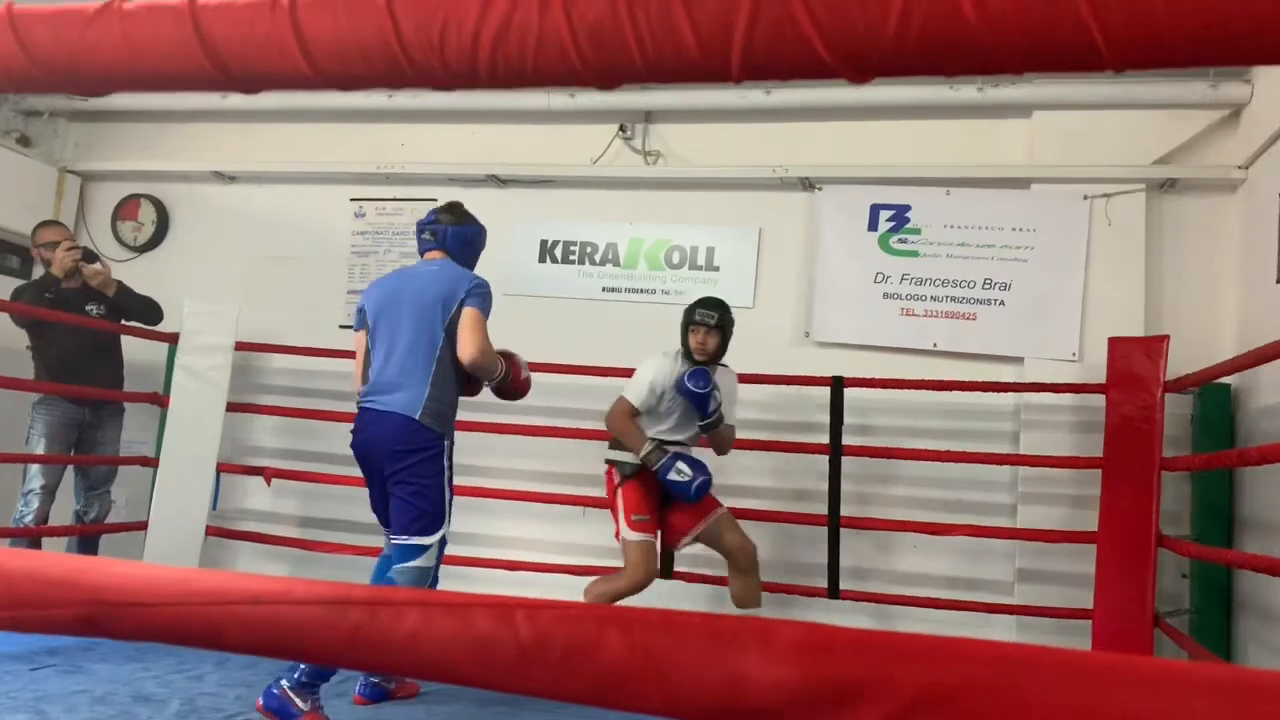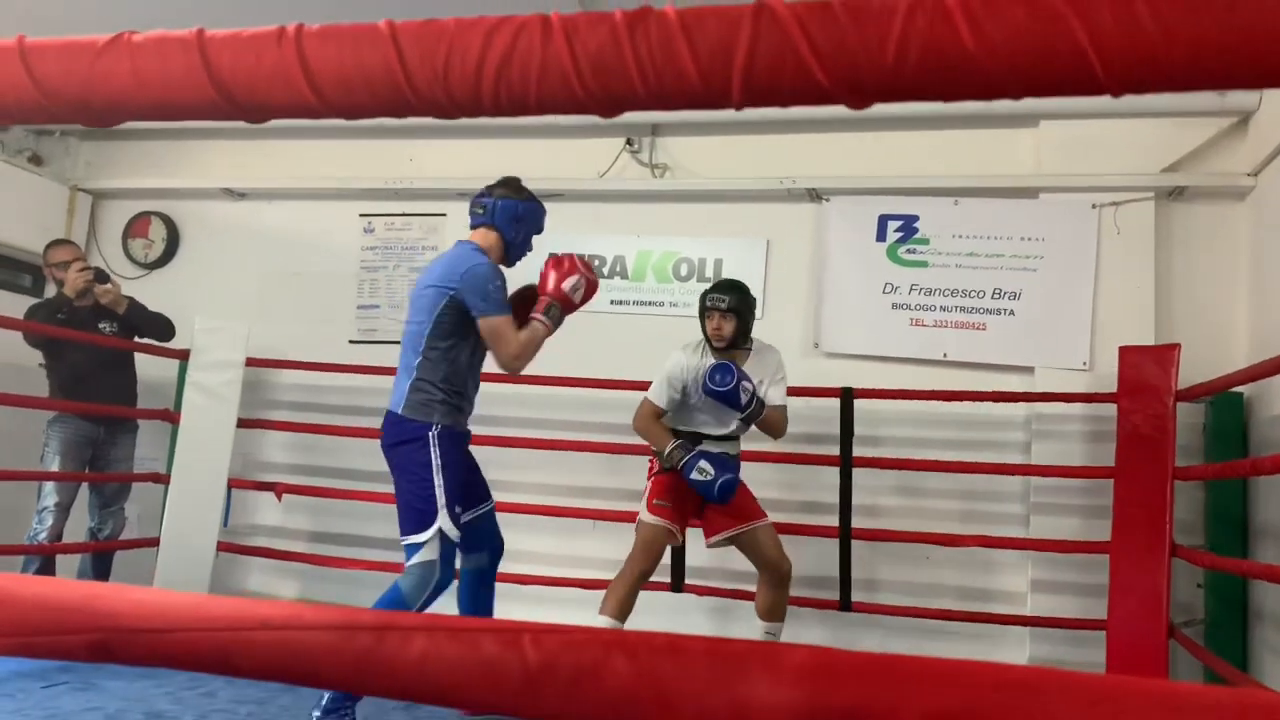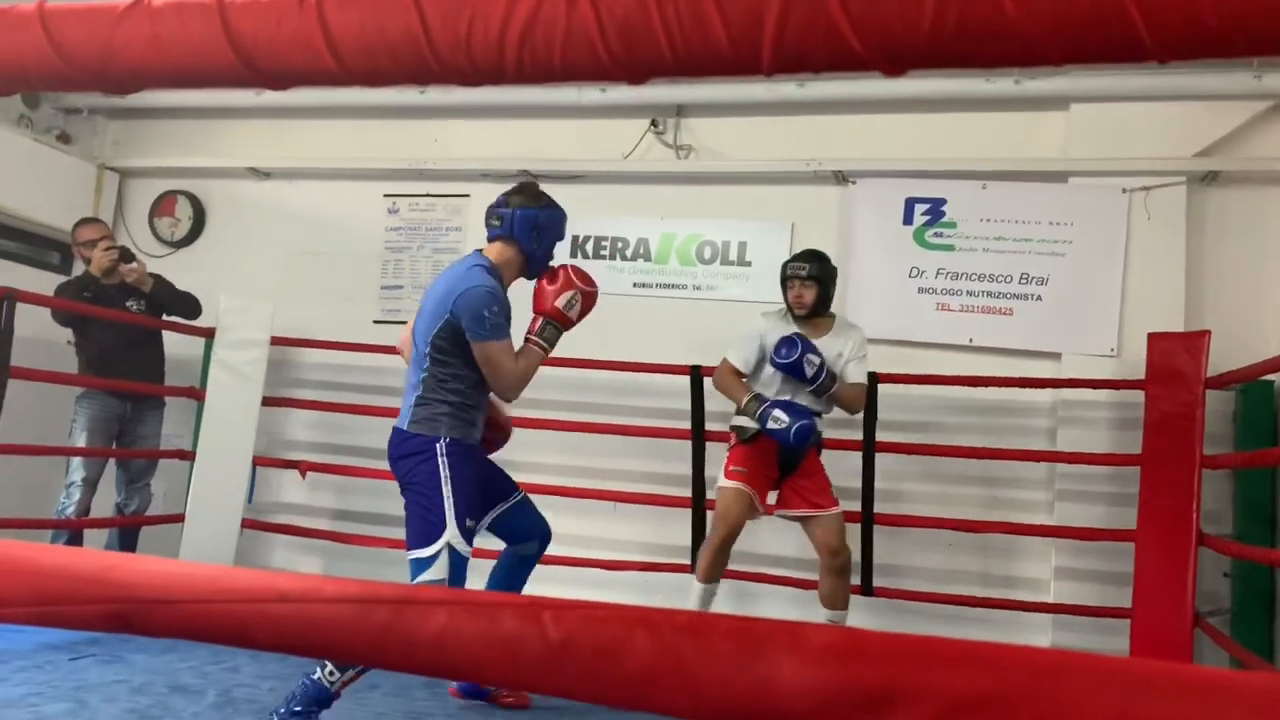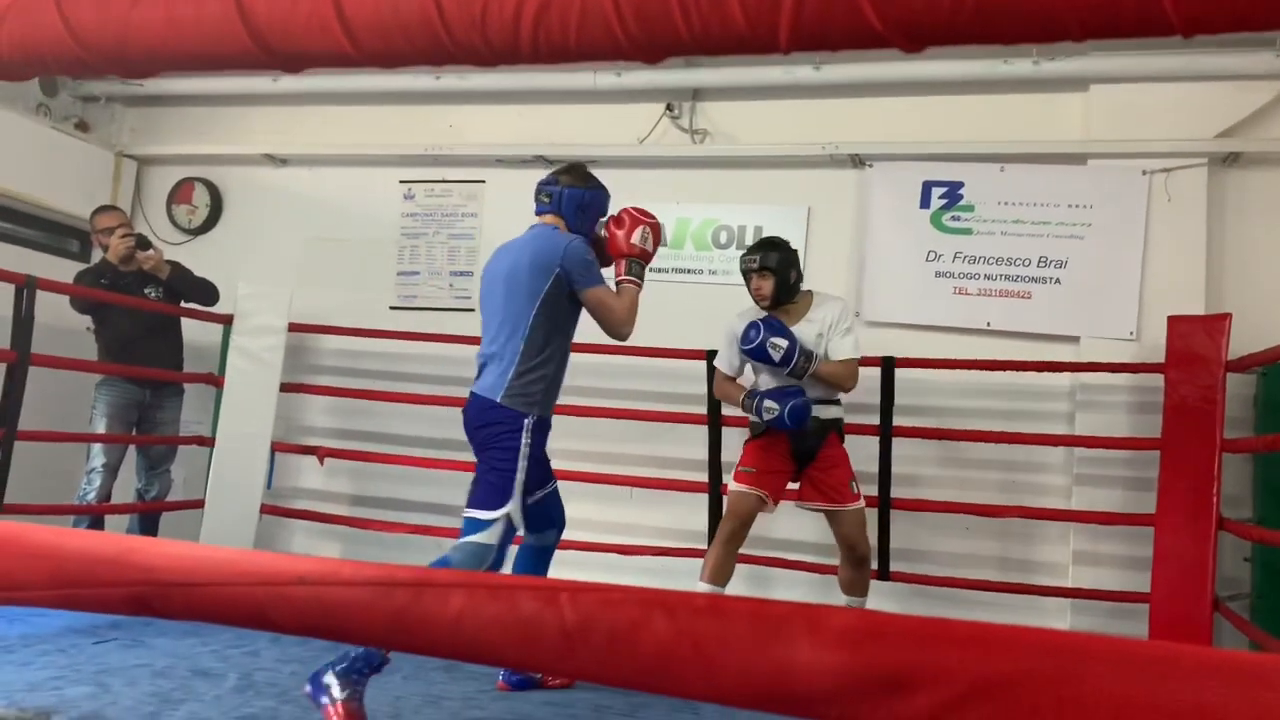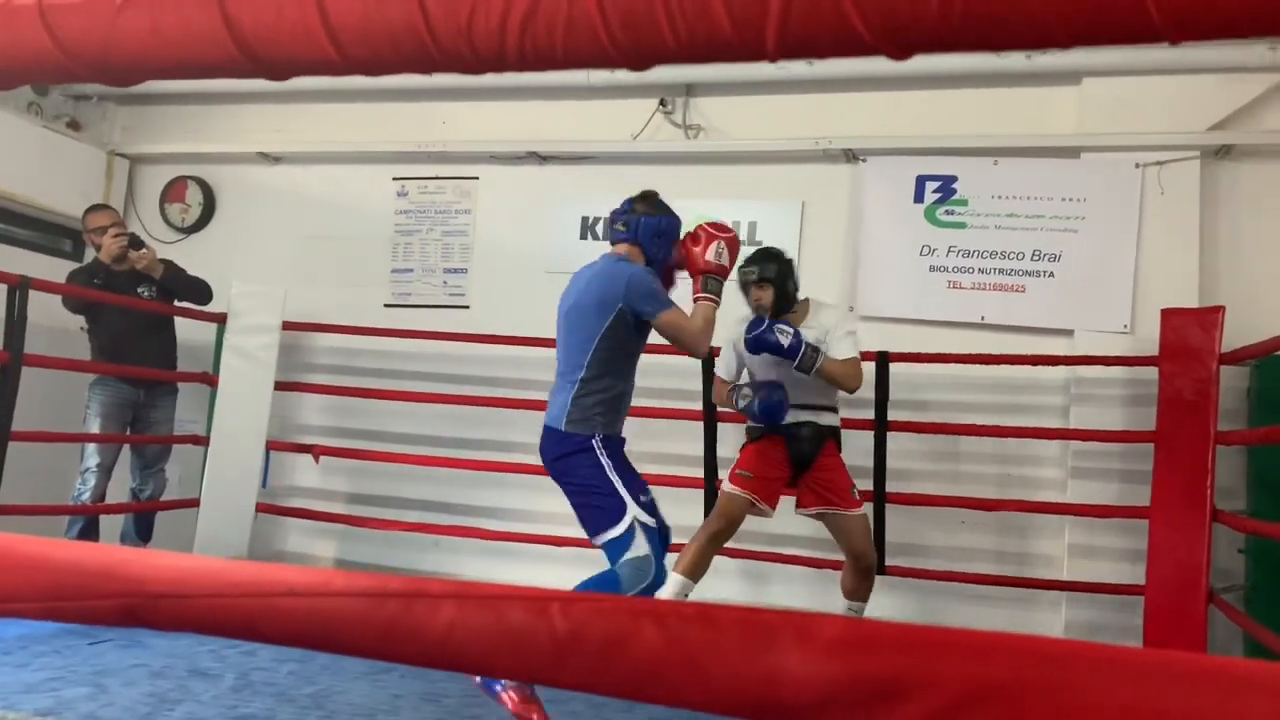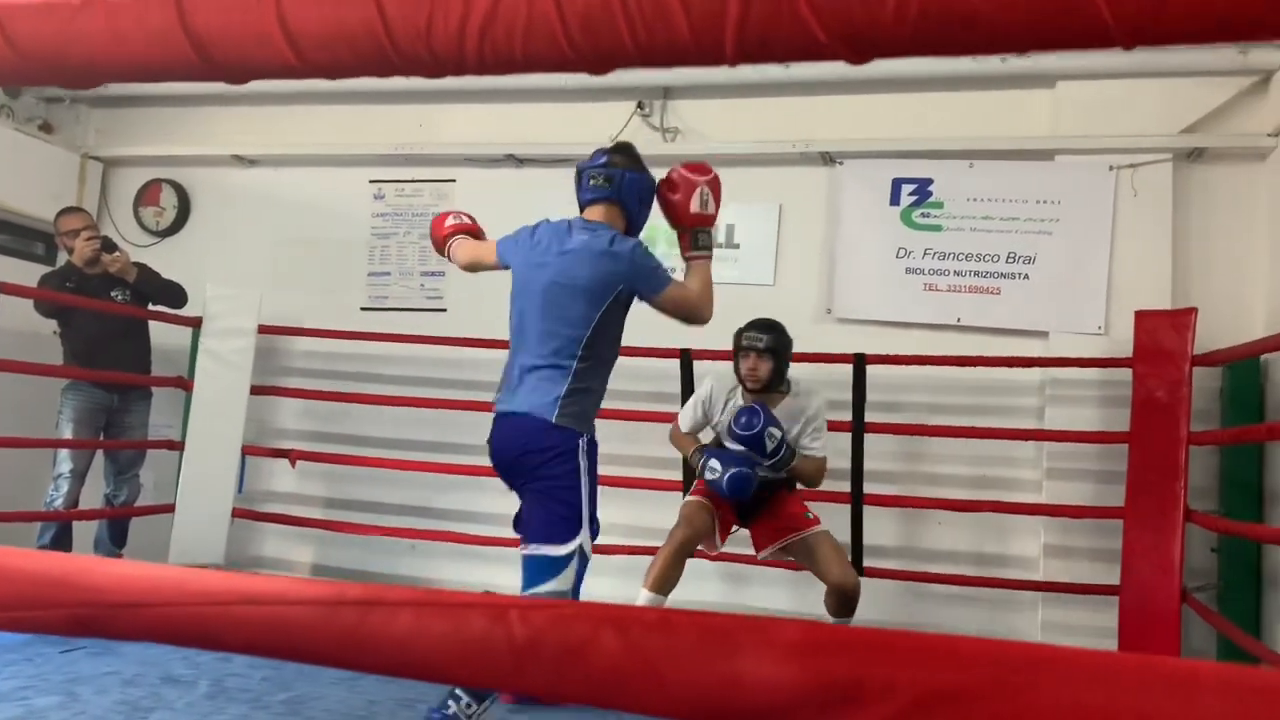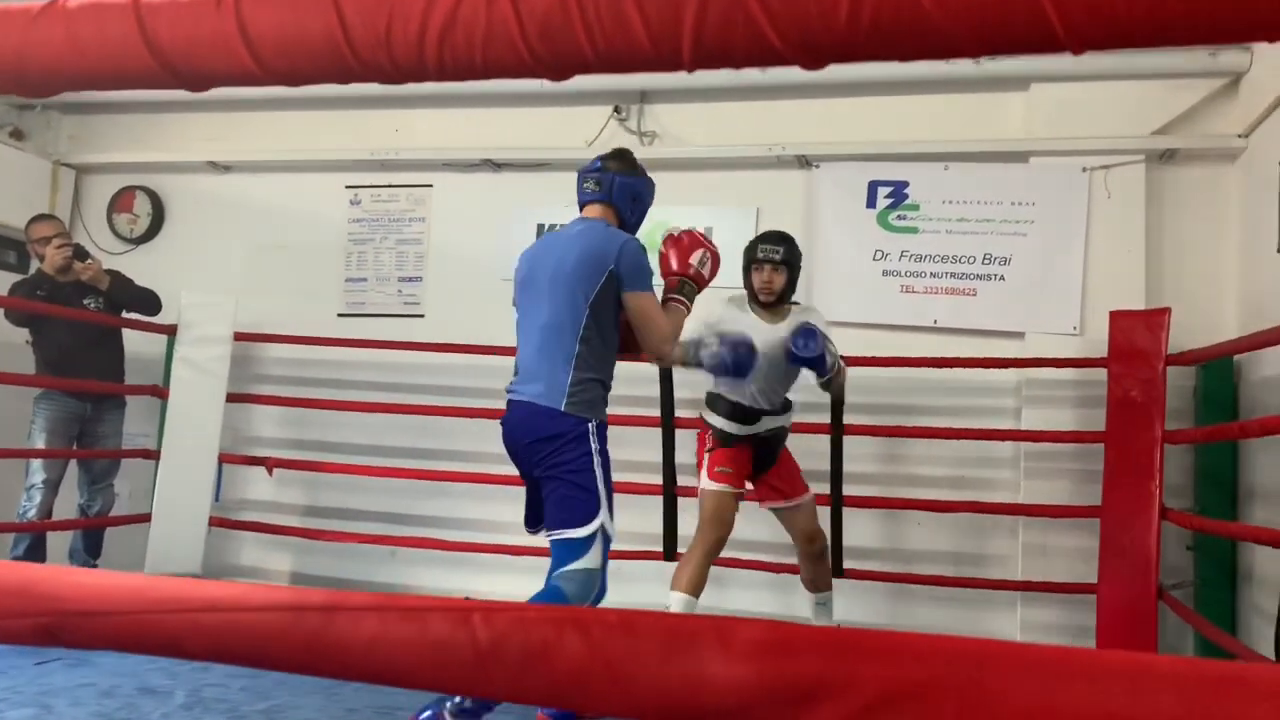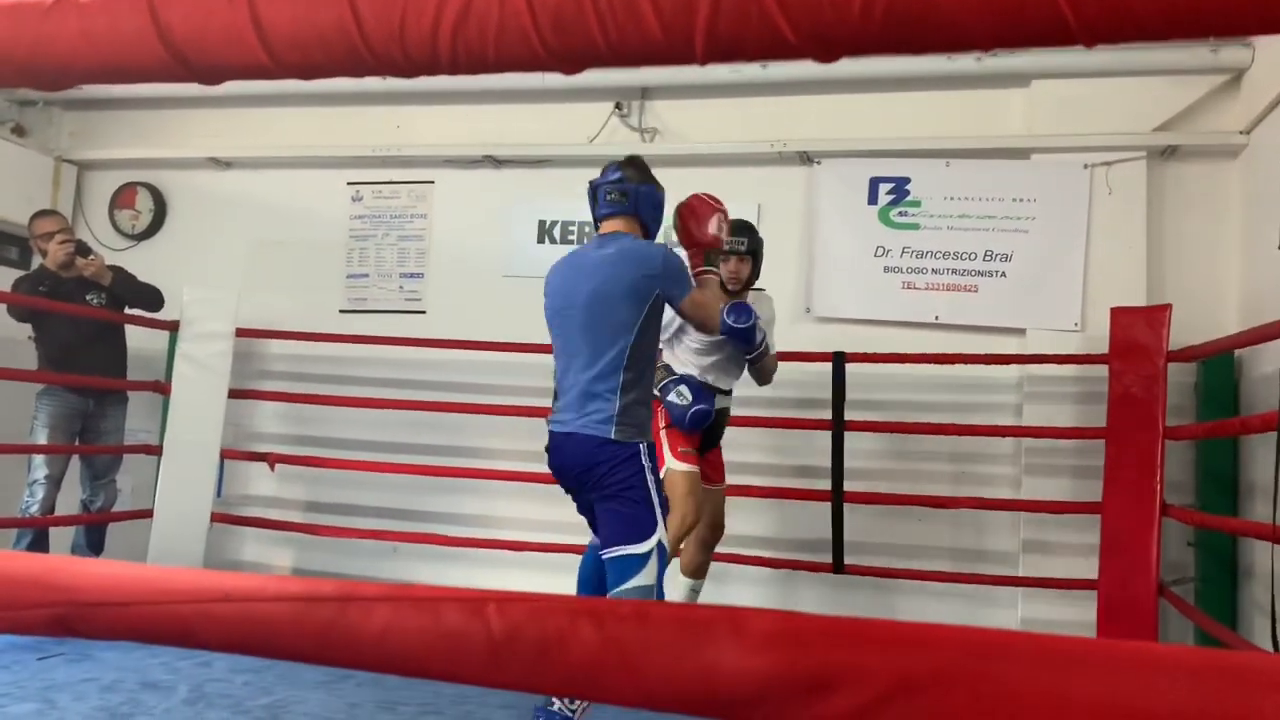
dt=0.5s
person 1, frame 1
left shoulder: (378, 289)
right shoulder: (469, 285)
left elbow: (362, 376)
right elbow: (471, 354)
right wrist: (503, 371)
left hip: (370, 427)
right hip: (421, 433)
left knee: (403, 546)
right knee: (411, 575)
left ankle: (378, 674)
person 1, frame 2
left shoulder: (458, 264)
right shoulder: (476, 269)
right elbow: (511, 359)
left wrist: (519, 312)
right wrist: (553, 309)
left hip: (435, 429)
right hip: (423, 430)
left knee: (484, 546)
right knee: (429, 571)
person 1, frame 3
left shoulder: (471, 275)
right shoulder: (480, 291)
left elbow: (409, 344)
right elbow: (507, 385)
right wrist: (550, 326)
left hip: (453, 445)
right hip: (433, 447)
left knee: (530, 535)
right knee: (437, 591)
person 1, frame 4
left shoulder: (509, 253)
right shoulder: (569, 247)
right elbow: (620, 326)
right wrist: (632, 265)
left hip: (493, 406)
right hip: (513, 414)
left knee: (546, 525)
right knee: (479, 553)
left ankle: (522, 660)
right ankle: (343, 675)
person 1, frame 5
left shoulder: (589, 278)
right shoulder: (631, 279)
right elbow: (695, 342)
left wrist: (659, 283)
right wrist: (709, 283)
left hip: (574, 435)
right hip: (584, 439)
left knee: (651, 536)
right knee: (640, 568)
person 1, frame 6
left shoulder: (535, 238)
right shoulder: (624, 256)
left elbow: (467, 257)
right elbow: (699, 310)
left wrist: (457, 235)
right wrist: (697, 237)
left hip: (508, 428)
right hip: (556, 435)
left knee: (554, 561)
right knee: (552, 590)
person 1, frame 7
left shoulder: (536, 251)
right shoulder: (620, 246)
right elbow: (660, 345)
right wrist: (682, 291)
left hip: (522, 417)
right hip: (569, 423)
left knee: (579, 559)
right knee: (576, 581)
person 1, frame 8
left shoulder: (559, 272)
right shoulder: (653, 260)
right elbow: (711, 319)
right wrist: (703, 259)
left hip: (564, 442)
right hip: (614, 447)
left knee: (611, 543)
right knee: (634, 594)
person 2, frame 1
left shoulder: (725, 379)
right shoulder: (662, 367)
left elbow: (723, 446)
right elbow: (616, 418)
left wrist: (710, 414)
right wrist: (659, 459)
left hip: (673, 473)
right hip: (633, 471)
left knee: (743, 552)
right knee: (640, 573)
person 2, frame 2
left shoulder: (768, 359)
right shoulder: (687, 360)
left elbow: (777, 427)
right elbow: (644, 419)
left wrist: (748, 402)
right wrist: (685, 459)
left hip: (720, 472)
right hip: (676, 469)
left knee: (777, 566)
right knee: (642, 560)
person 2, frame 3
left shoulder: (850, 337)
right shoulder: (768, 326)
left elbow: (855, 404)
right elbow: (723, 375)
left wrist: (820, 377)
right wrist: (761, 408)
left hip: (803, 447)
right hip: (756, 439)
left knee: (837, 553)
right knee: (724, 531)
person 2, frame 4
left shoulder: (833, 310)
right shoulder: (747, 325)
left elbow: (847, 379)
right elbow: (721, 383)
left wrist: (796, 358)
right wrist: (754, 402)
left hip: (823, 433)
right hip: (771, 432)
left knee: (856, 546)
right knee: (733, 524)
person 2, frame 5
left shoulder: (832, 318)
right shoulder: (748, 331)
left elbow: (852, 380)
right elbow: (719, 386)
left wrist: (800, 351)
right wrist: (741, 398)
left hip: (820, 441)
right hip: (769, 437)
left knee: (863, 553)
right knee: (721, 522)
person 2, frame 6
left shoulder: (808, 404)
right shoulder: (718, 388)
left elbow: (814, 476)
right elbow: (678, 433)
left wrist: (780, 449)
right wrist: (705, 460)
left hip: (774, 490)
right hip: (724, 484)
left knee: (845, 581)
right knee: (686, 531)
person 2, frame 7
left shoulder: (808, 320)
right shoulder: (731, 313)
left elbow: (837, 384)
left wrist: (824, 361)
left hip: (769, 438)
right hip: (725, 435)
left knee: (813, 539)
right knee: (713, 533)
left ankle: (824, 626)
person 2, frame 8
left shoulder: (761, 305)
left elbow: (765, 376)
left wrist: (755, 344)
right wrist: (665, 379)
left hip: (708, 421)
right hip: (672, 413)
left knee: (710, 528)
right knee: (687, 512)
person 3, frame 1
left shoulder: (108, 289)
right shoulder: (30, 293)
left elbow: (153, 314)
right elbow: (21, 317)
left wrist: (112, 289)
right wrist: (55, 274)
left hip: (105, 409)
right hip: (55, 405)
left knee: (94, 504)
right knee: (36, 498)
person 3, frame 2
left shoulder: (120, 305)
right shoulder: (45, 311)
left elbow: (166, 330)
right elbow: (33, 337)
left wrist: (123, 306)
right wrist: (67, 294)
left hip: (119, 426)
right hip: (69, 422)
left knee: (109, 521)
right knee: (51, 514)
person 3, frame 3
left shoulder: (149, 283)
right shoulder: (75, 290)
left elbow: (192, 309)
right elbow: (61, 316)
left wrist: (148, 285)
right wrist: (94, 274)
left hip: (146, 403)
right hip: (98, 399)
left knee: (135, 496)
right knee: (79, 489)
person 3, frame 4
left shoulder: (167, 270)
right shoulder: (93, 277)
left elbow: (210, 296)
right elbow: (80, 304)
left wrist: (164, 273)
right wrist: (110, 261)
left hip: (165, 390)
right hip: (117, 386)
left knee: (156, 482)
right knee: (99, 474)
person 3, frame 5
left shoulder: (160, 268)
right shoulder: (86, 276)
left elbow: (203, 294)
right elbow: (72, 303)
left wrist: (158, 272)
right wrist: (103, 261)
left hip: (159, 390)
right hip: (111, 386)
left knee: (151, 480)
right knee: (94, 473)
person 3, frame 6
left shoulder: (134, 272)
right shoulder: (59, 280)
left elbow: (178, 297)
right elbow: (44, 307)
left wrist: (132, 275)
right wrist: (76, 264)
left hip: (133, 394)
right hip: (84, 391)
left knee: (125, 487)
right knee: (67, 479)
left ankle: (109, 557)
person 3, frame 7
left shoulder: (107, 279)
right shoulder: (30, 288)
left elbow: (152, 305)
left wrist: (105, 282)
right wrist: (47, 272)
left hip: (107, 403)
right hip: (56, 401)
left knee: (99, 496)
right knee: (40, 491)
left ankle: (84, 568)
person 3, frame 8
left shoulder: (109, 275)
right shoulder: (32, 284)
left elbow: (154, 300)
right elbow: (17, 312)
left wrist: (107, 279)
right wrist: (49, 268)
left hip: (109, 399)
right hip: (58, 396)
left knee: (101, 492)
right knee: (42, 486)
